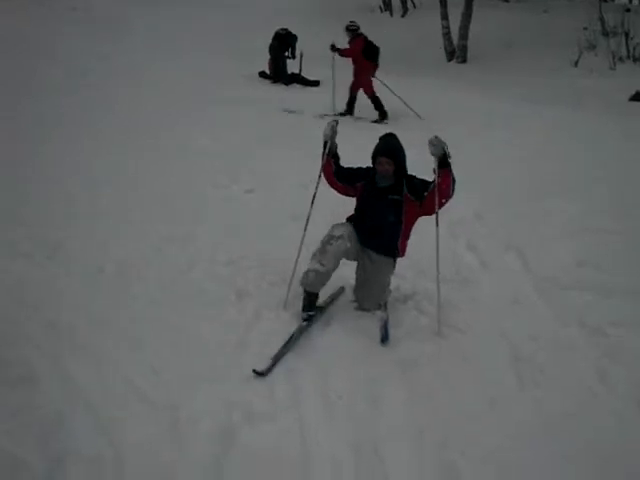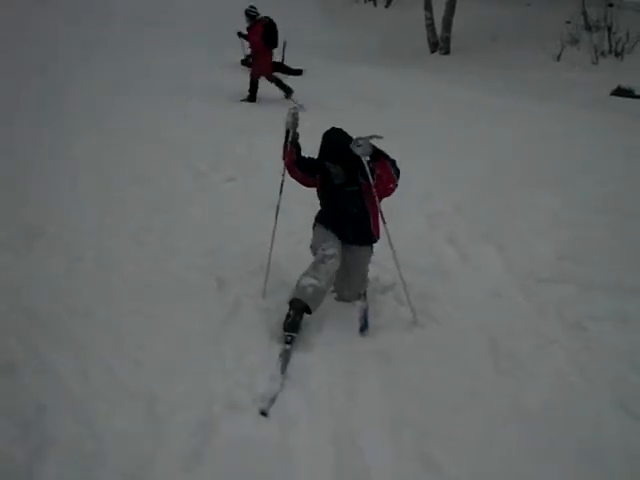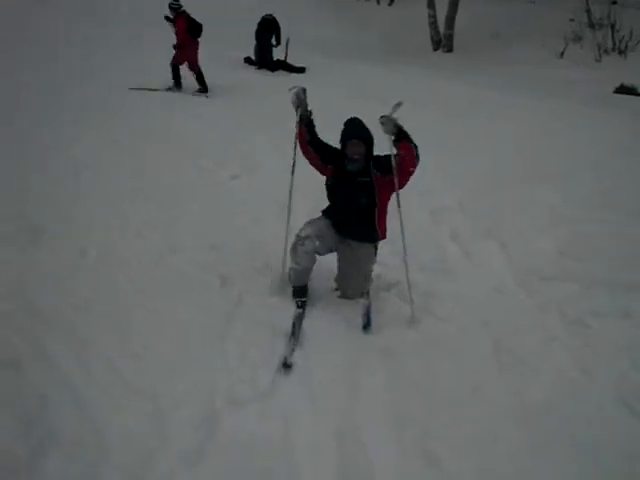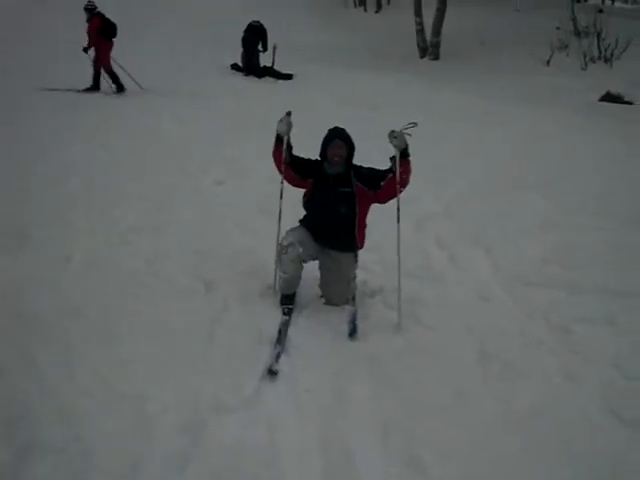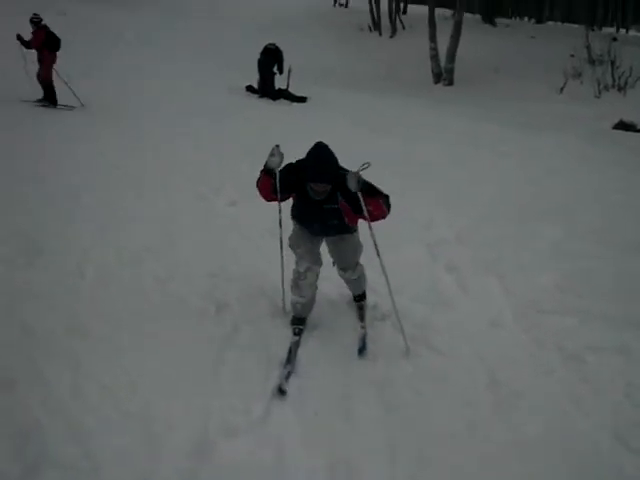
dt=1s
person 1, frame 1
left shoulder: (411, 189)
right shoulder: (365, 178)
left elbow: (441, 194)
right elbow: (337, 177)
left wrist: (441, 162)
right wrist: (330, 148)
left hip: (382, 254)
right hip: (356, 237)
left knee: (368, 305)
right knee: (338, 237)
left ankle: (375, 293)
right ankle: (311, 290)
person 1, frame 2
left shoulder: (366, 176)
right shoulder: (322, 171)
left elbow: (390, 181)
right elbow: (296, 167)
left wrist: (374, 155)
right wrist: (292, 136)
left hip: (358, 240)
right hip: (327, 230)
left knee: (348, 295)
right knee: (329, 257)
left ankle: (353, 286)
right ankle: (299, 305)
person 1, frame 3
left shoulder: (380, 168)
right shoulder: (335, 162)
left elbow: (407, 165)
right elbow: (311, 144)
left wrist: (398, 135)
right wrist: (303, 115)
left hip: (362, 240)
right hip: (332, 226)
left knee: (351, 292)
right knee: (306, 239)
left ankle: (357, 278)
right ankle: (299, 282)
person 1, frame 4
left shoulder: (361, 179)
right shoulder: (312, 172)
left elbow: (396, 182)
right elbow: (285, 165)
left wrist: (401, 153)
right wrist: (282, 138)
left hip: (342, 247)
right hip: (311, 234)
left knee: (336, 300)
right knee: (289, 246)
left ankle: (346, 277)
right ankle: (288, 293)
person 1, frame 5
left shoulder: (345, 183)
right shoulder: (295, 175)
left elbow: (381, 208)
right elbow: (269, 192)
left wrist: (361, 189)
right wrist: (270, 170)
left hip: (340, 230)
right hip: (306, 228)
left knee: (349, 267)
right knee: (306, 268)
left ankle: (359, 294)
right ankle: (300, 313)
